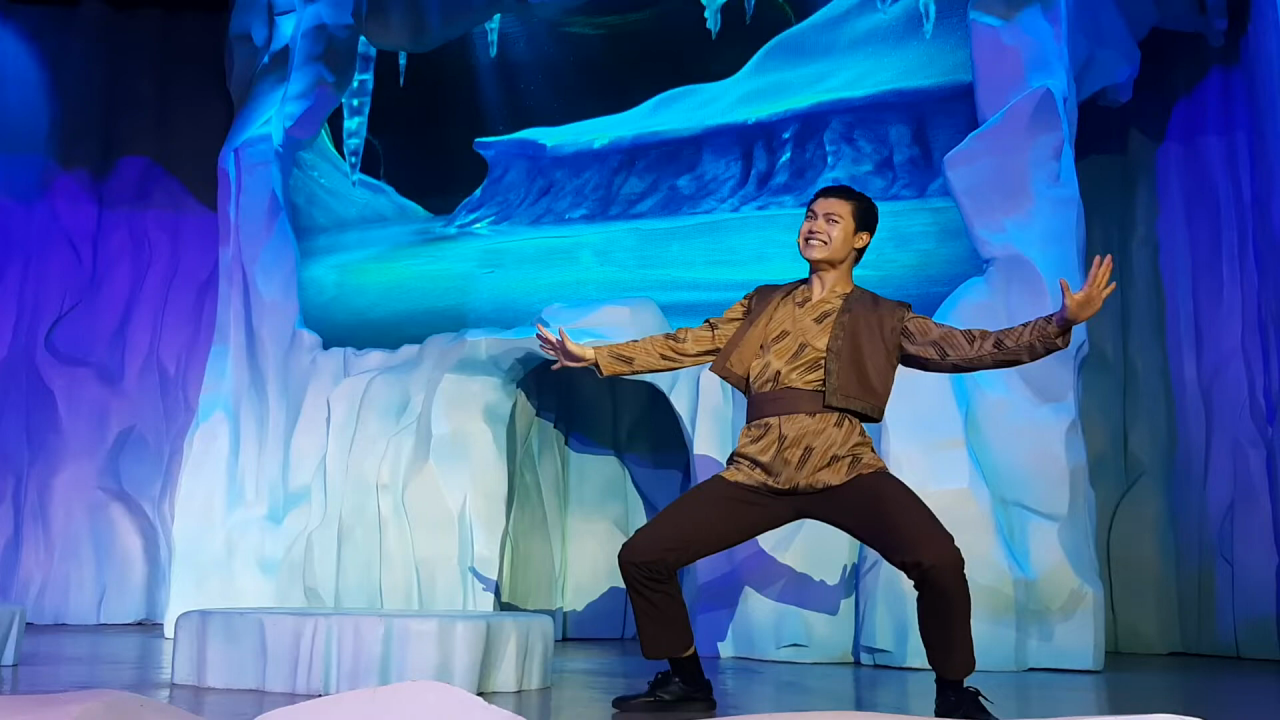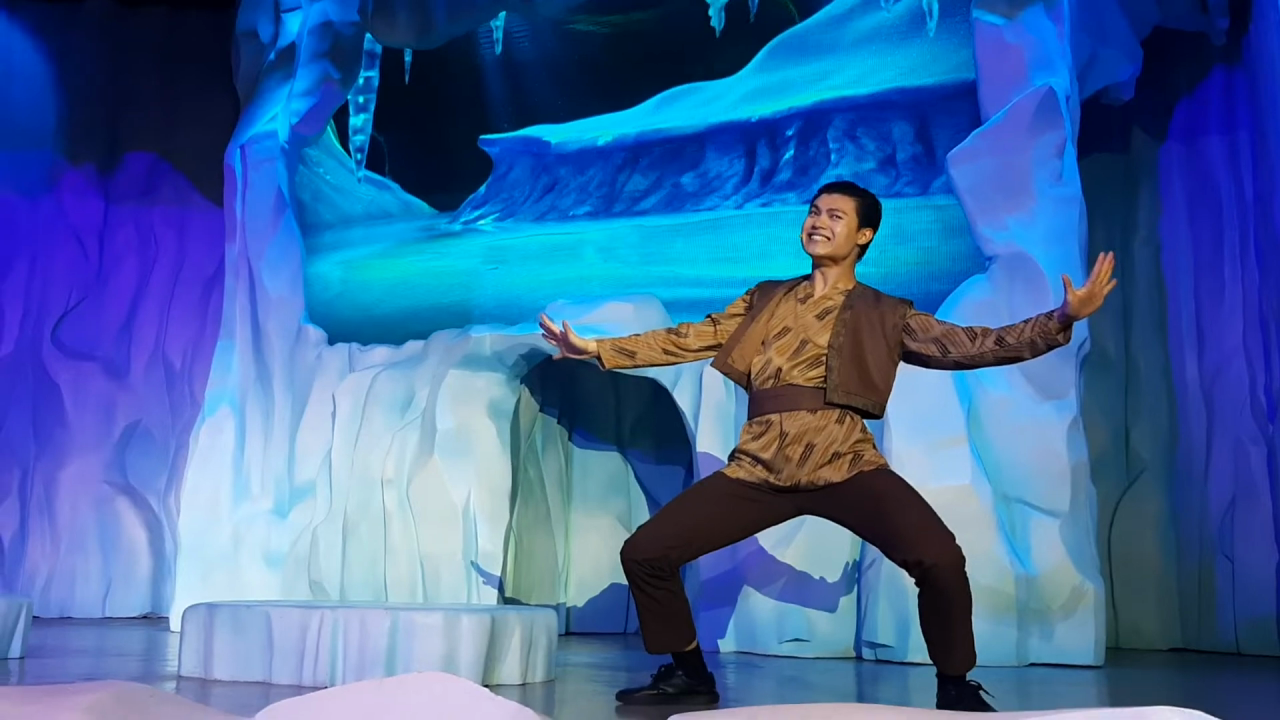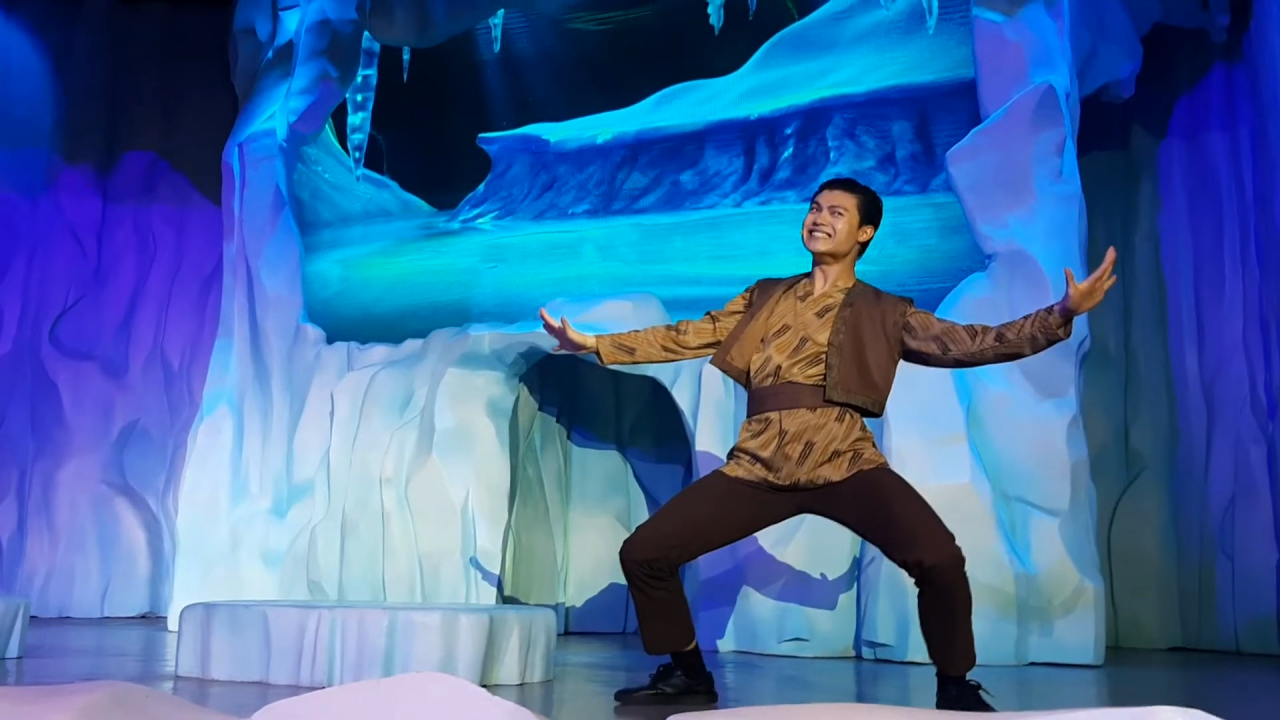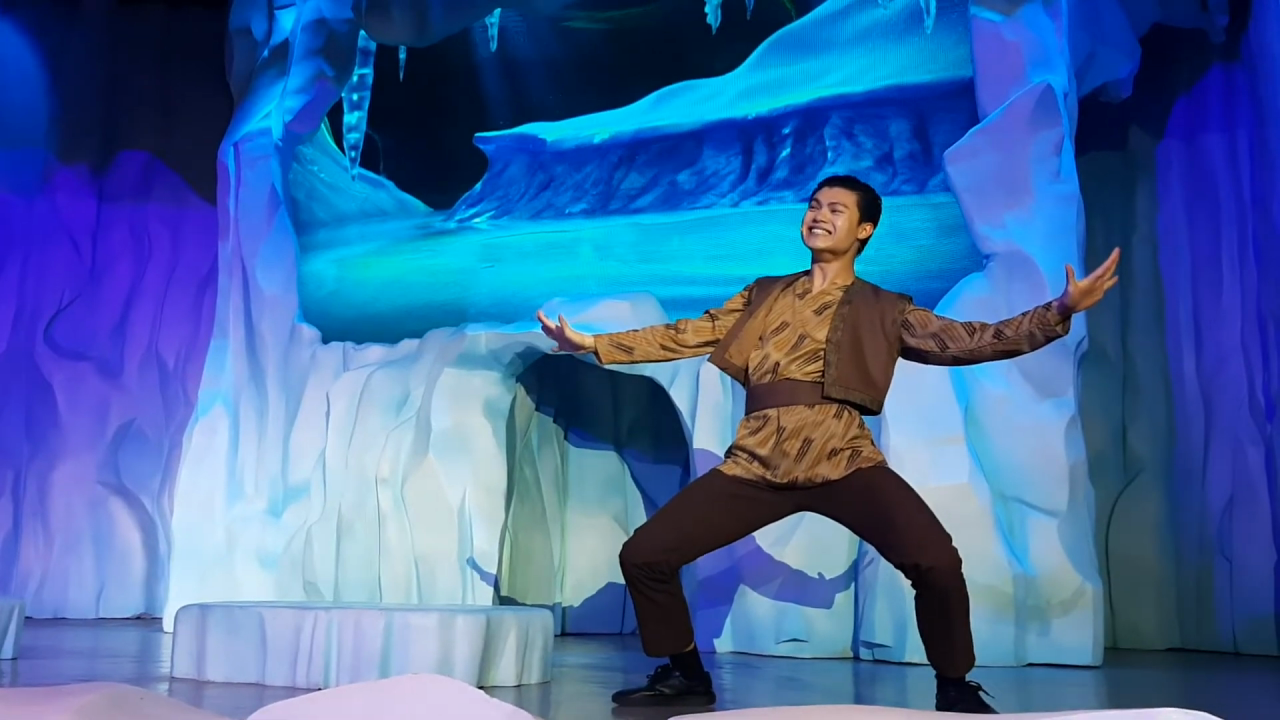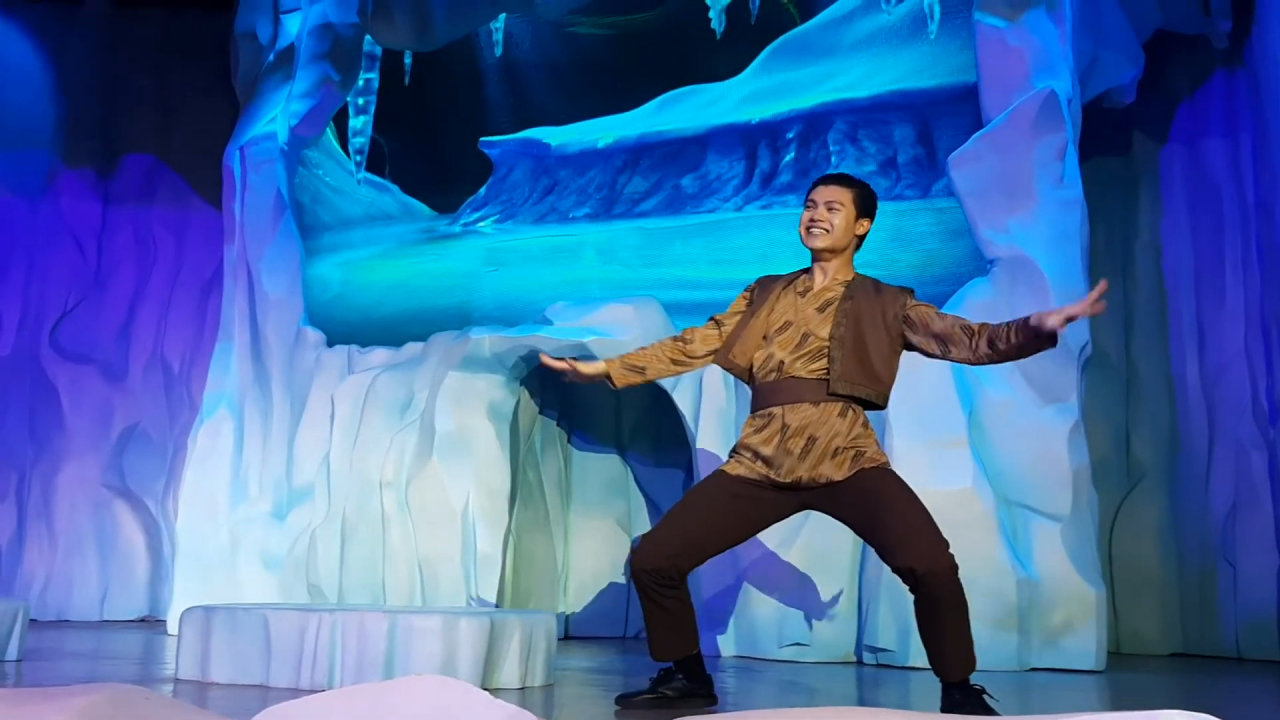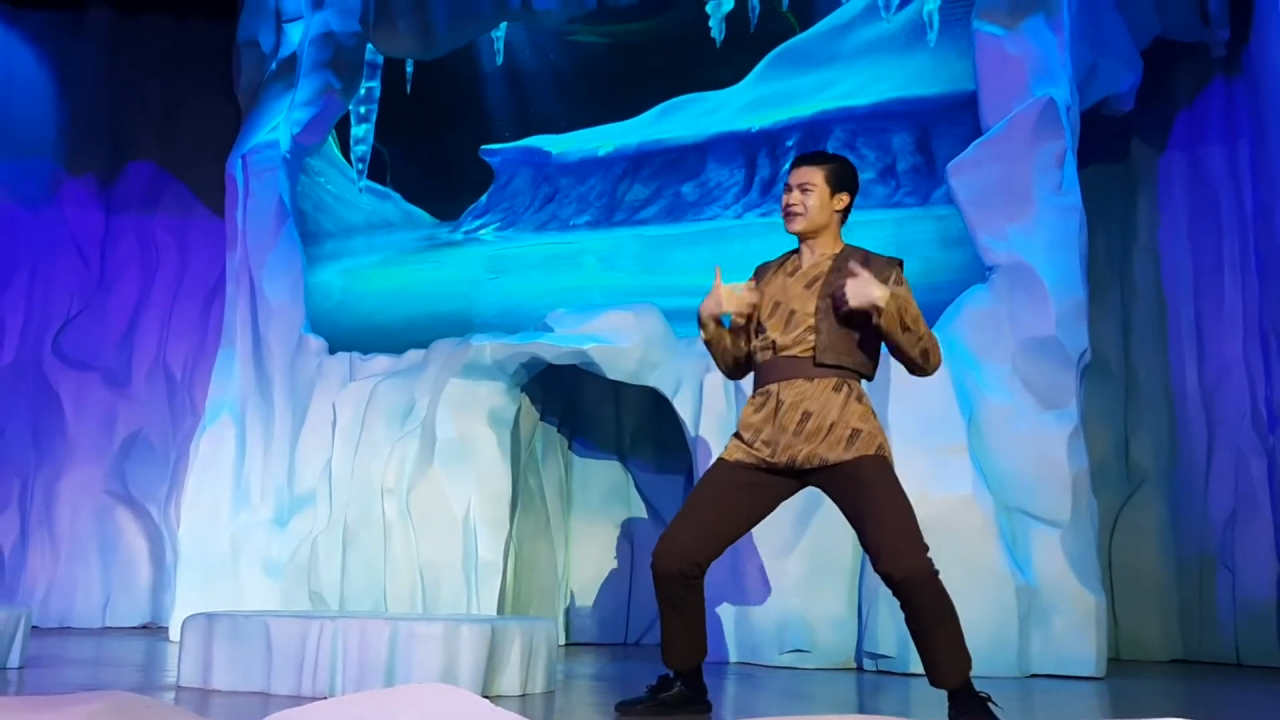
dt=0.5s
person 1, frame 1
left shoulder: (883, 318)
right shoulder: (762, 304)
left elbow: (964, 349)
right elbow: (687, 345)
left wrist: (1060, 322)
right wrist: (594, 355)
left hip: (844, 467)
right hip: (756, 472)
left knee: (940, 563)
right knee: (642, 557)
person 1, frame 2
left shoulder: (886, 315)
right shoulder: (765, 300)
left elbow: (968, 345)
right elbow: (690, 339)
left wrist: (1061, 319)
right wrist: (595, 348)
left hip: (845, 465)
right hip: (758, 469)
left knee: (940, 560)
right knee: (644, 553)
left ankle: (955, 688)
right ankle: (689, 675)
person 1, frame 3
left shoulder: (886, 313)
right shoulder: (764, 297)
left elbow: (969, 343)
right elbow: (689, 336)
left wrist: (1061, 314)
right wrist: (594, 343)
left hip: (845, 463)
right hip: (757, 467)
left knee: (940, 560)
right knee: (643, 553)
left ankle: (955, 687)
right ankle: (688, 676)
person 1, frame 4
left shoulder: (885, 311)
right shoulder: (763, 295)
left elbow: (967, 341)
right elbow: (686, 336)
left wrist: (1060, 311)
right wrist: (591, 343)
left hip: (842, 460)
right hip: (754, 464)
left knee: (937, 562)
right knee: (643, 555)
left ankle: (954, 688)
right ankle: (685, 675)
person 1, frame 5
left shoulder: (886, 304)
right shoulder: (766, 293)
left elbow: (970, 340)
right elbow: (695, 345)
left wrist: (1039, 327)
right wrist: (603, 367)
left hip: (846, 457)
right hip: (761, 461)
left knee: (930, 566)
right knee: (653, 559)
person 1, frame 6
left shoulder: (875, 270)
right shoulder: (766, 276)
left elbow: (926, 361)
right elbow: (733, 361)
left wrist: (885, 303)
right wrist: (711, 317)
left hip: (843, 434)
right hip: (761, 438)
left knee: (908, 568)
right knee: (672, 558)
